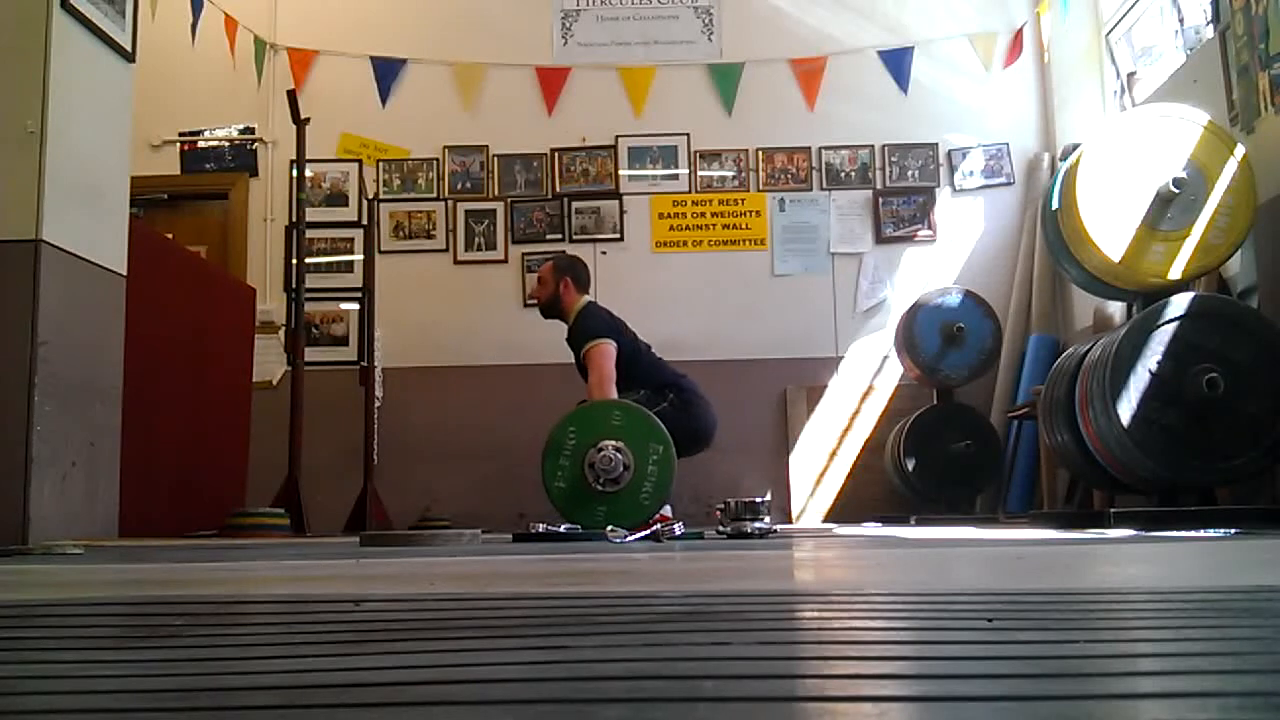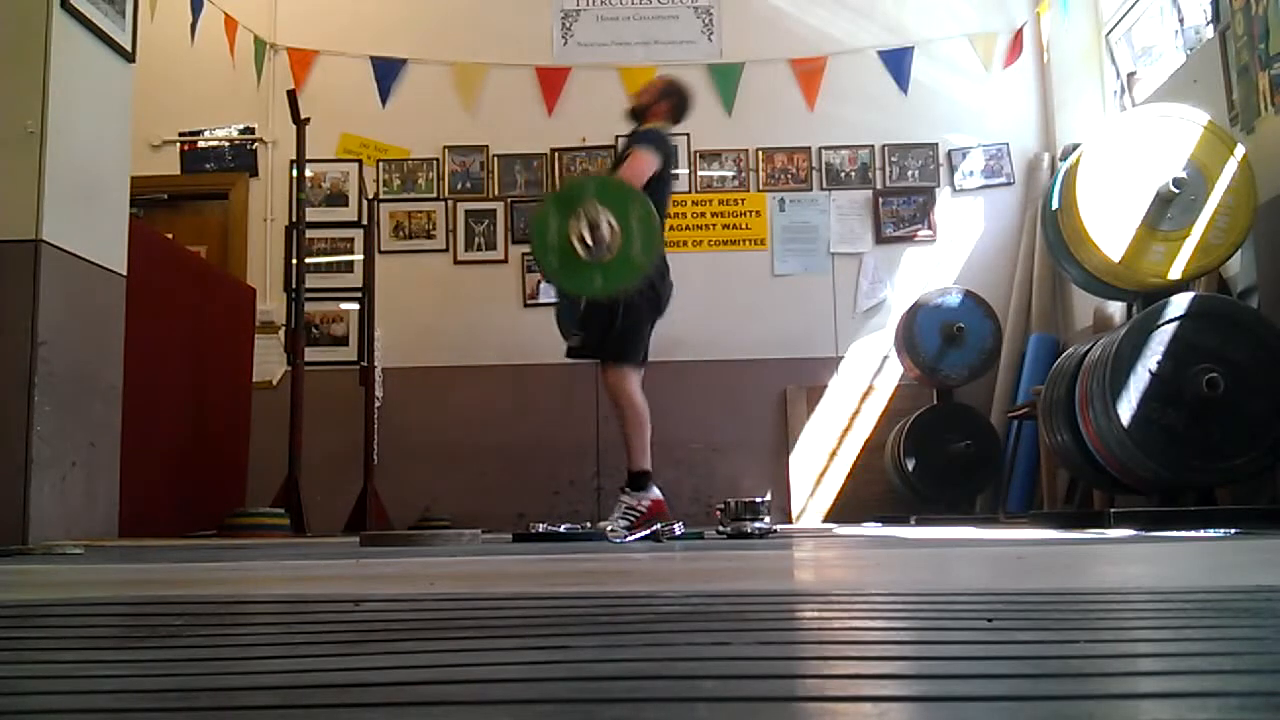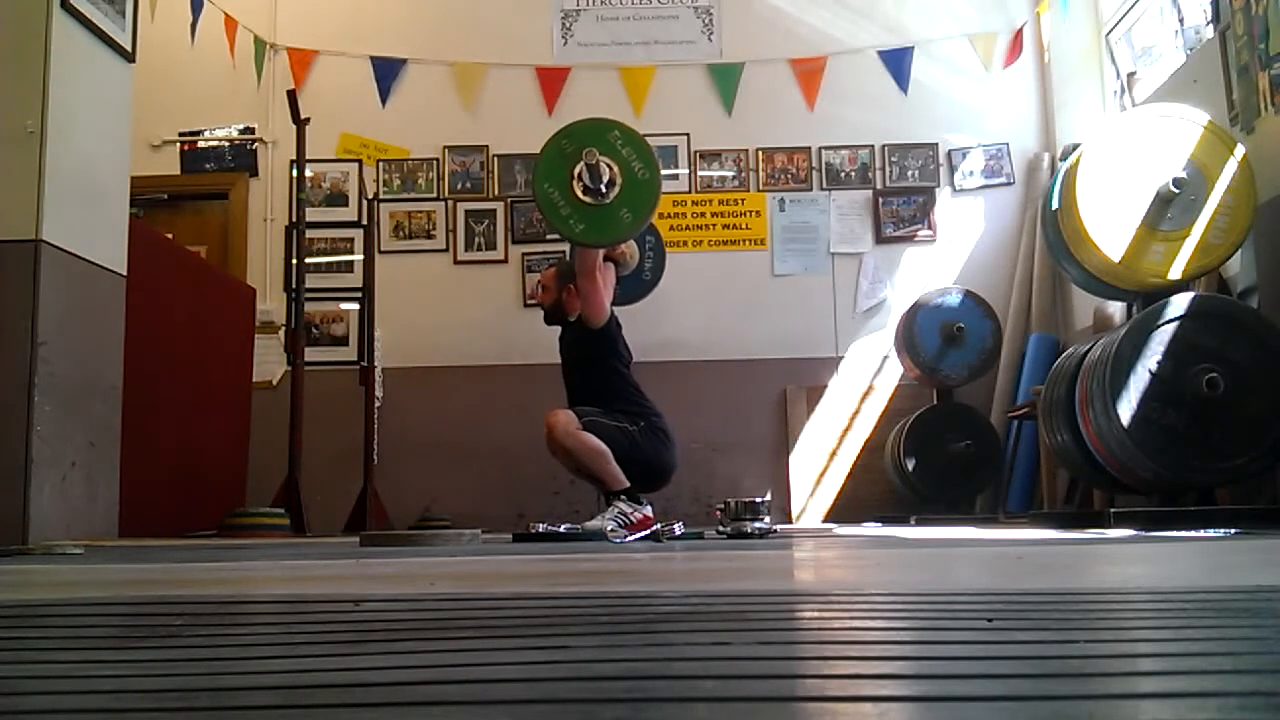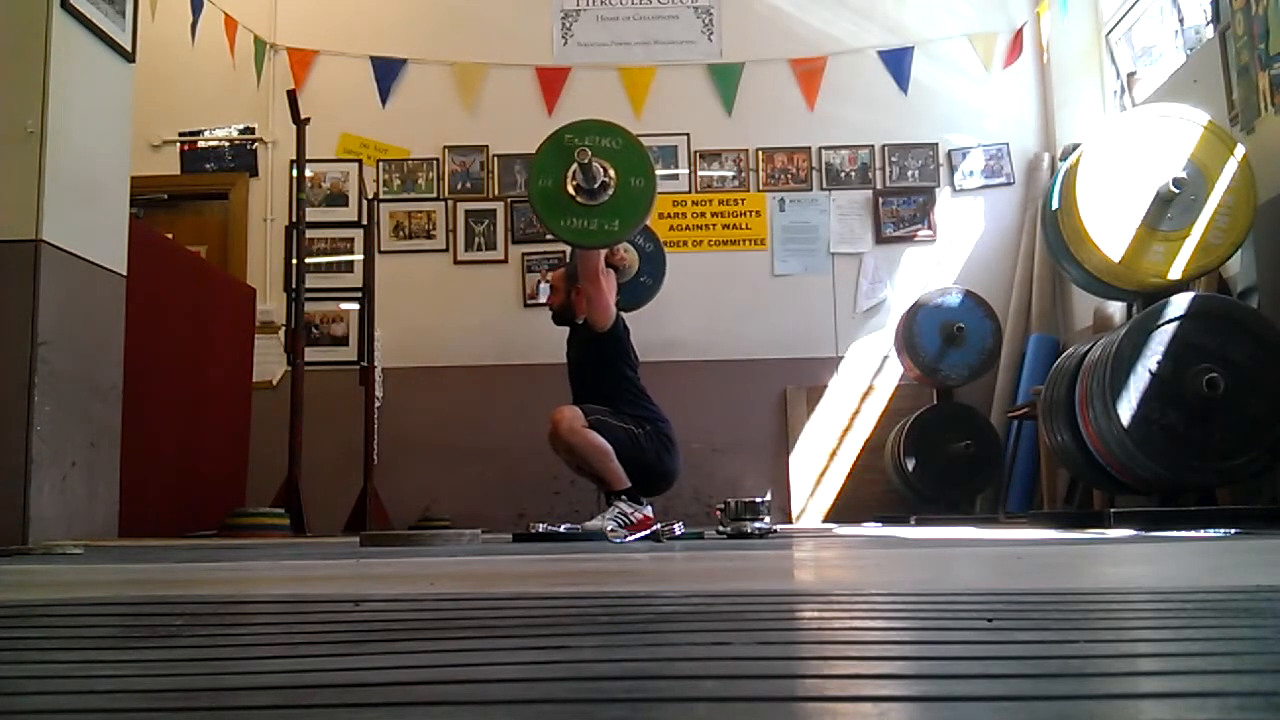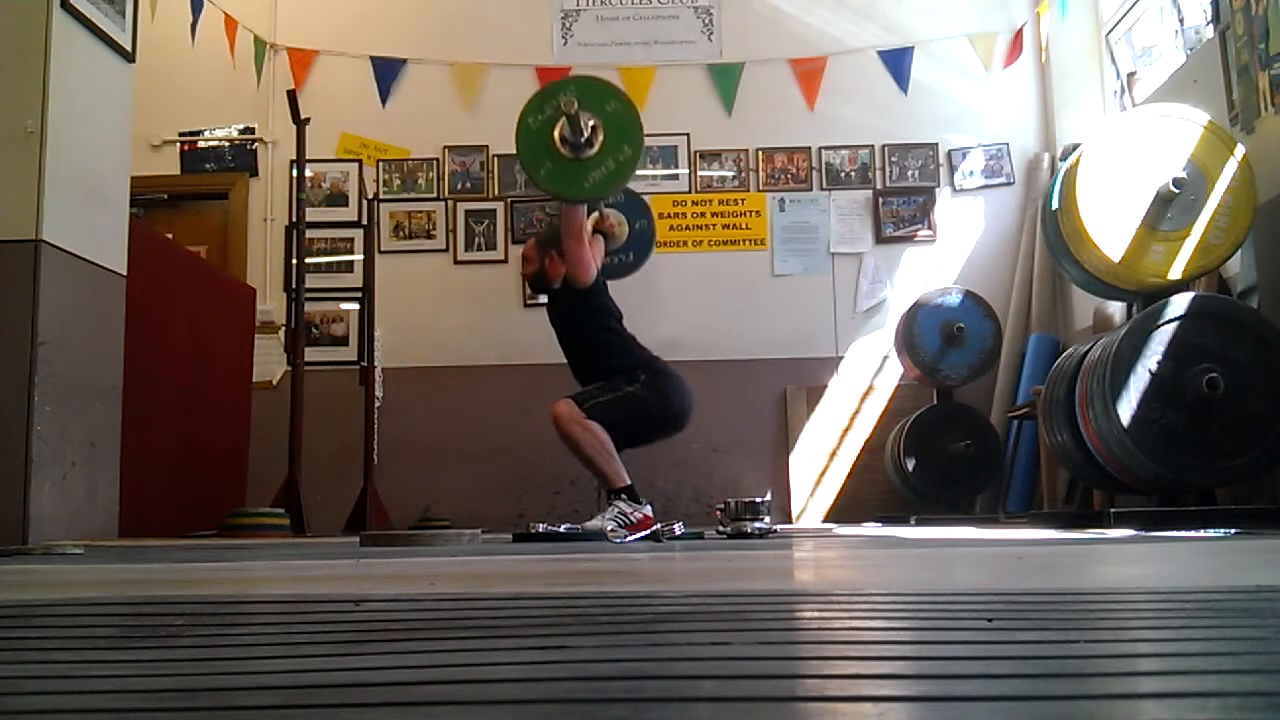
dt=1s
person 1, frame 1
left shoulder: (589, 322)
right shoulder: (592, 320)
left elbow: (603, 383)
right elbow: (603, 384)
left hip: (681, 410)
right hip: (691, 413)
person 1, frame 2
left shoulder: (650, 142)
right shoulder: (649, 145)
left elbow: (632, 176)
left knee: (620, 380)
right knee: (622, 383)
left ankle: (643, 492)
right ankle: (636, 489)
person 1, frame 3
left shoulder: (593, 325)
right shoulder: (577, 328)
left elbow: (589, 273)
right elbow: (601, 276)
left hip: (649, 447)
right hip: (639, 447)
left knee: (560, 424)
right knee: (558, 438)
left ankle: (632, 507)
right ankle: (626, 502)
person 1, frame 4
left shoulder: (601, 327)
right shoulder: (584, 330)
left elbow: (592, 277)
right elbow: (603, 279)
right wrist: (610, 263)
left hip: (654, 451)
right hip: (643, 451)
left knee: (566, 420)
right knee: (563, 436)
left ankle: (631, 505)
right ankle: (626, 503)
person 1, frame 5
left shoulder: (578, 286)
right shoulder: (565, 295)
left elbow: (575, 234)
right elbow: (594, 254)
right wrist: (599, 230)
left hip: (658, 392)
right hip: (659, 396)
left knee: (567, 413)
right knee: (583, 429)
left ankle: (630, 505)
right ankle: (627, 504)
